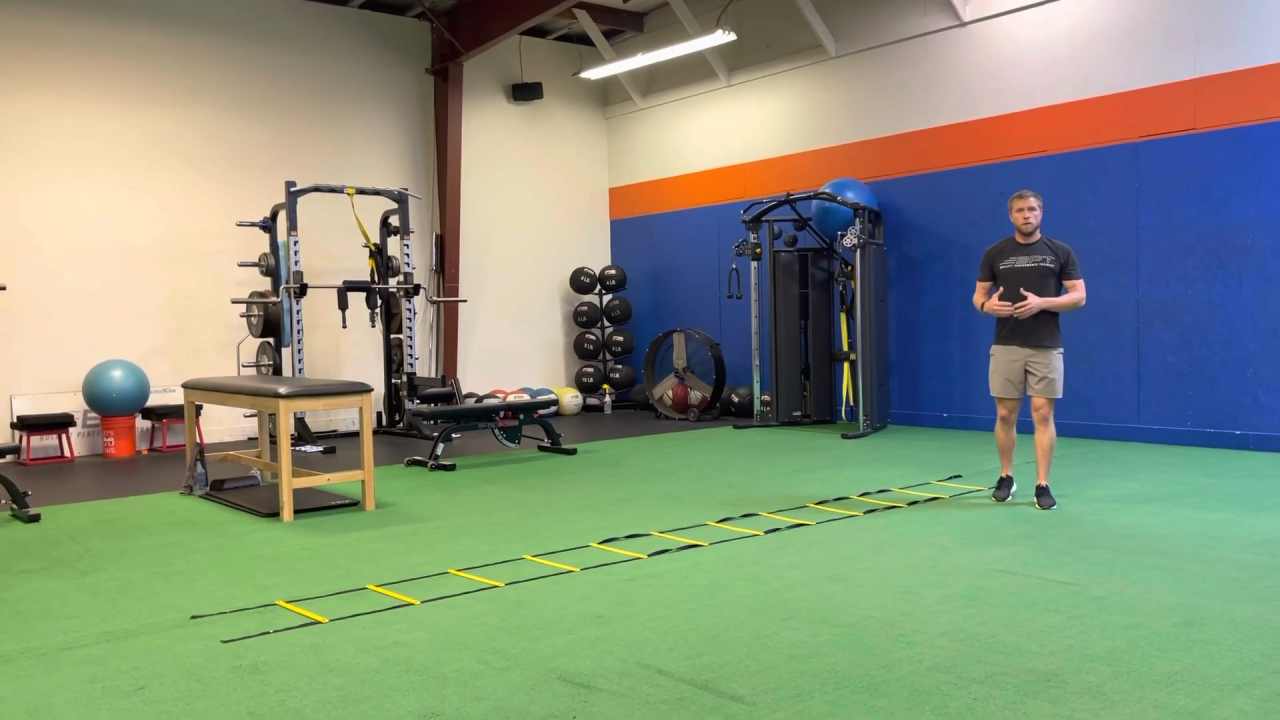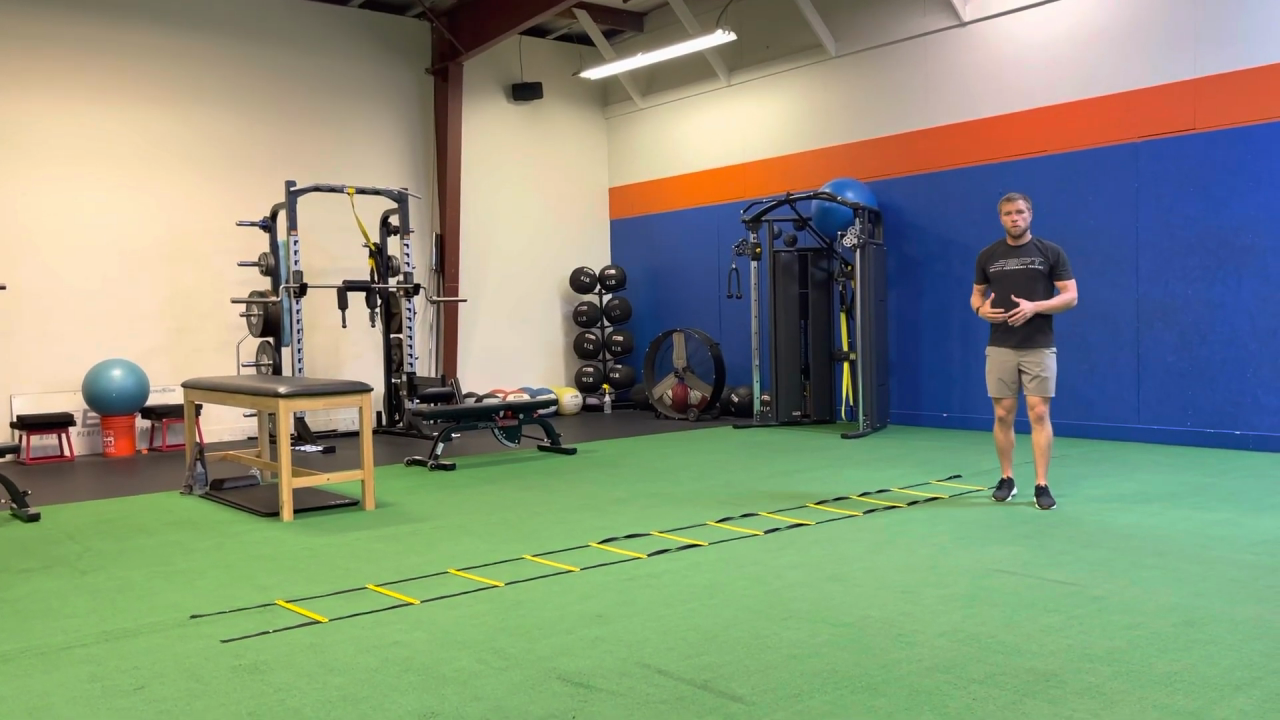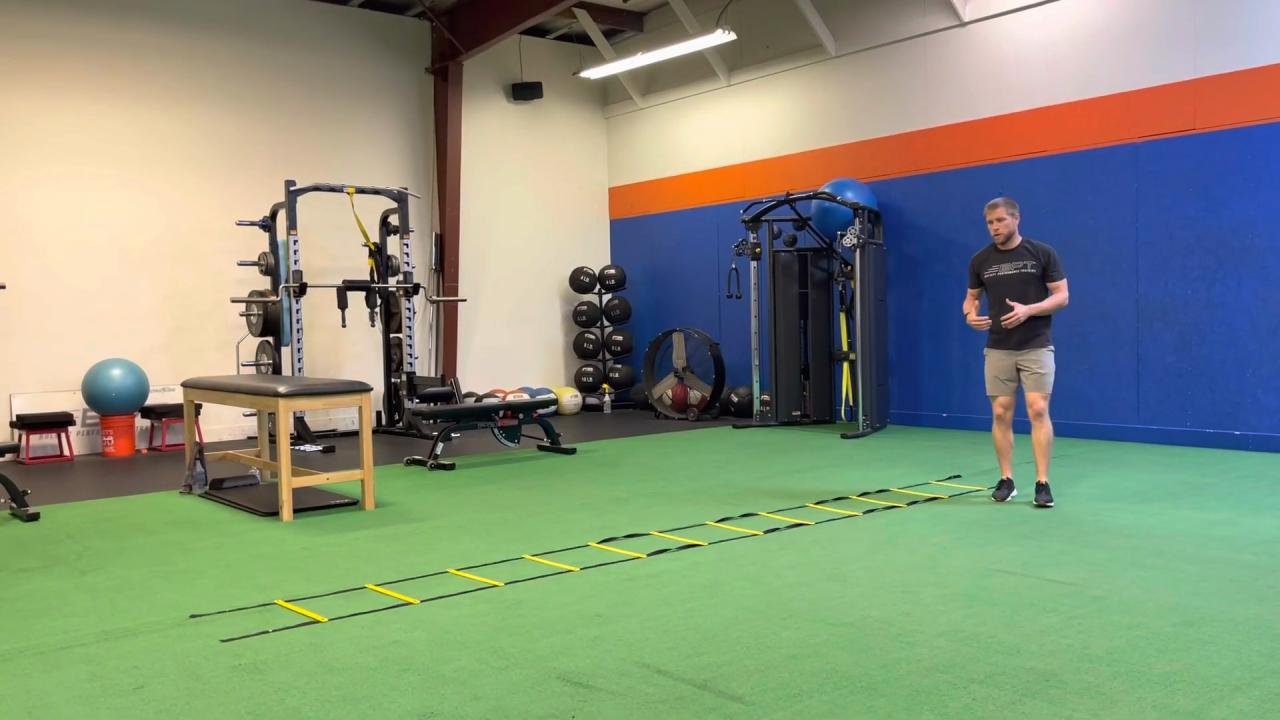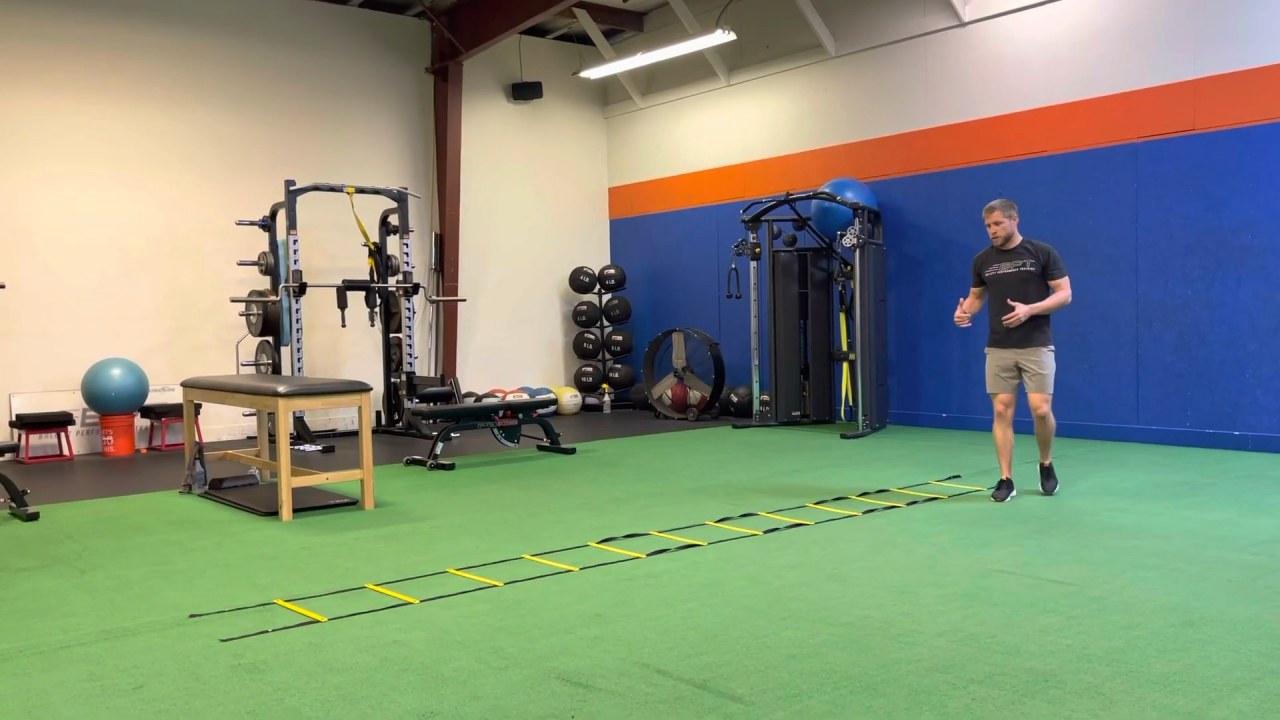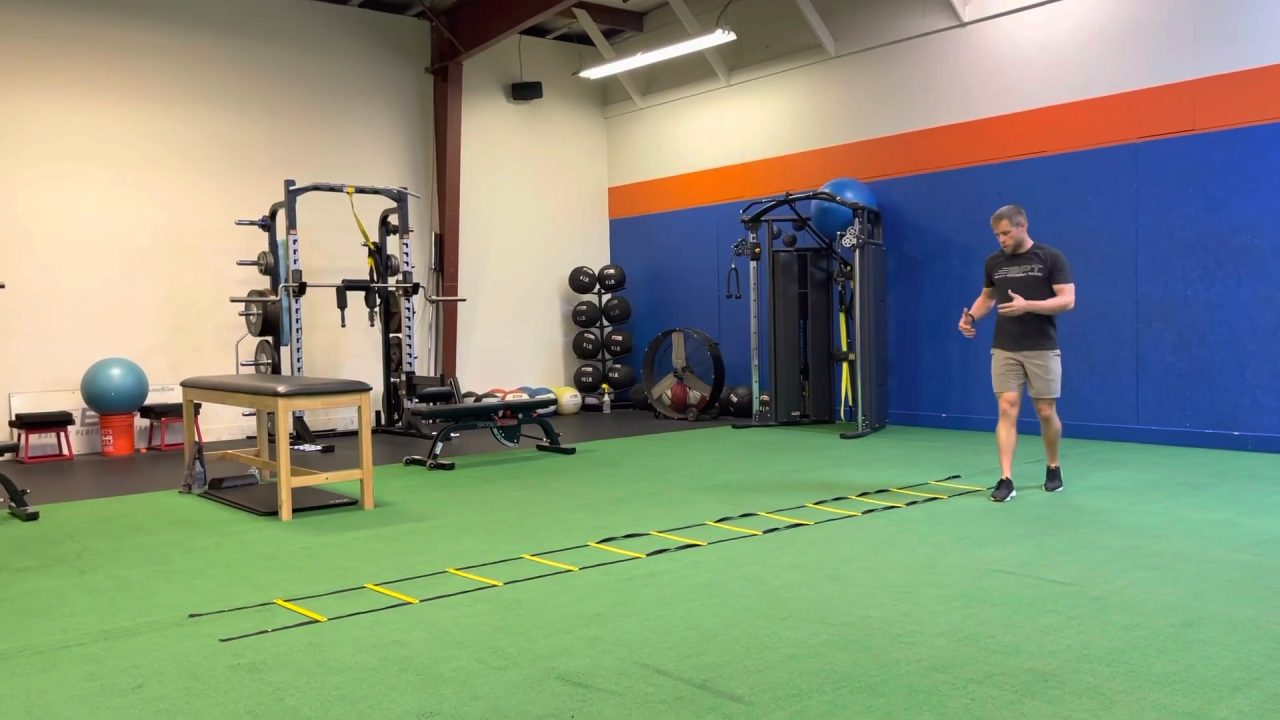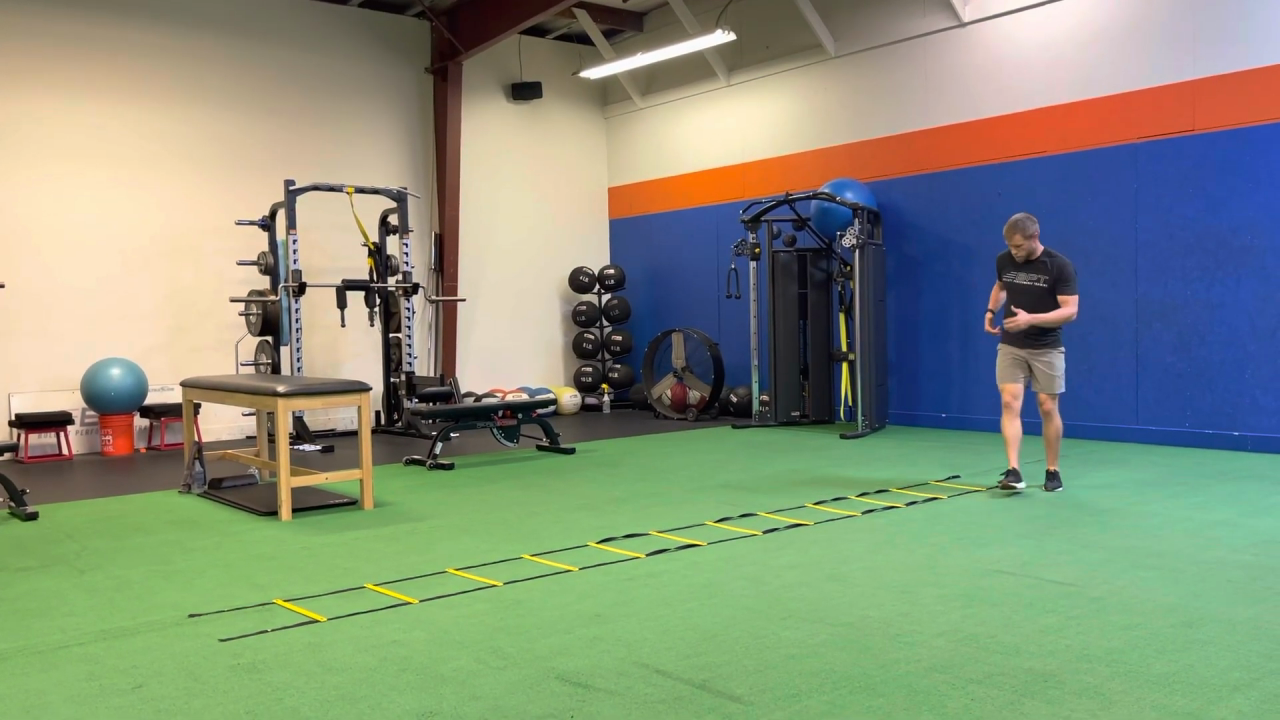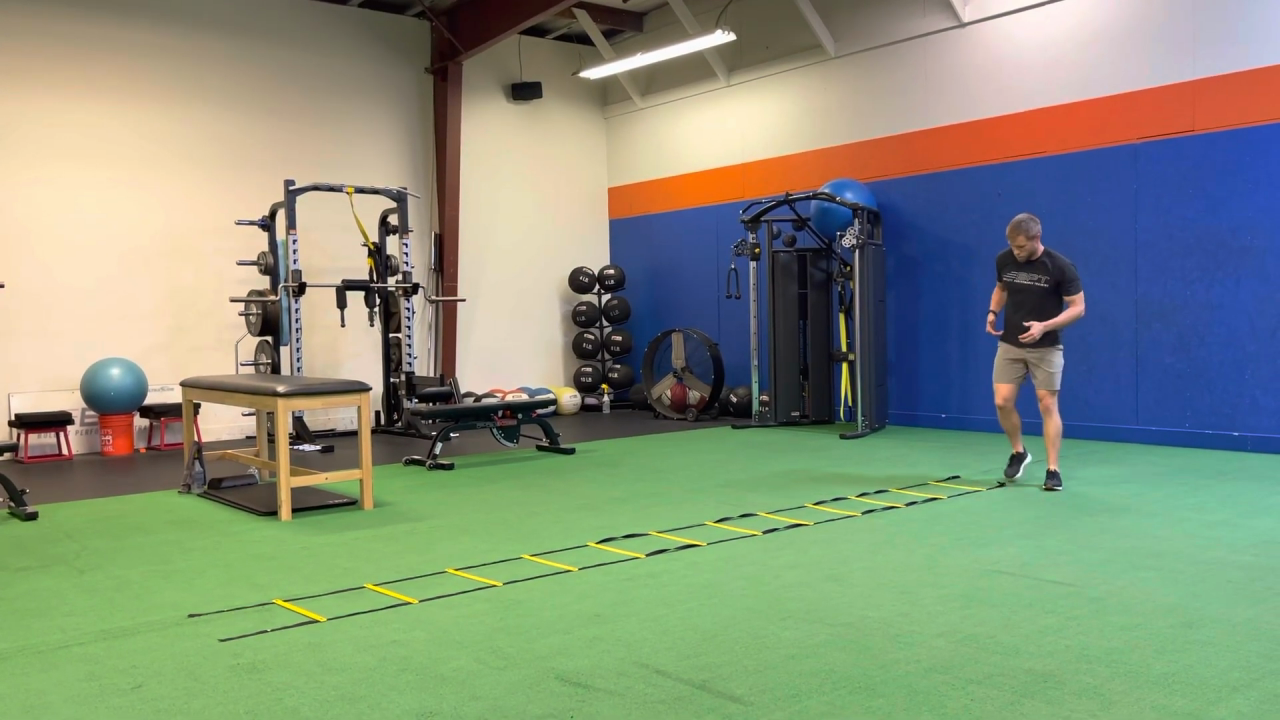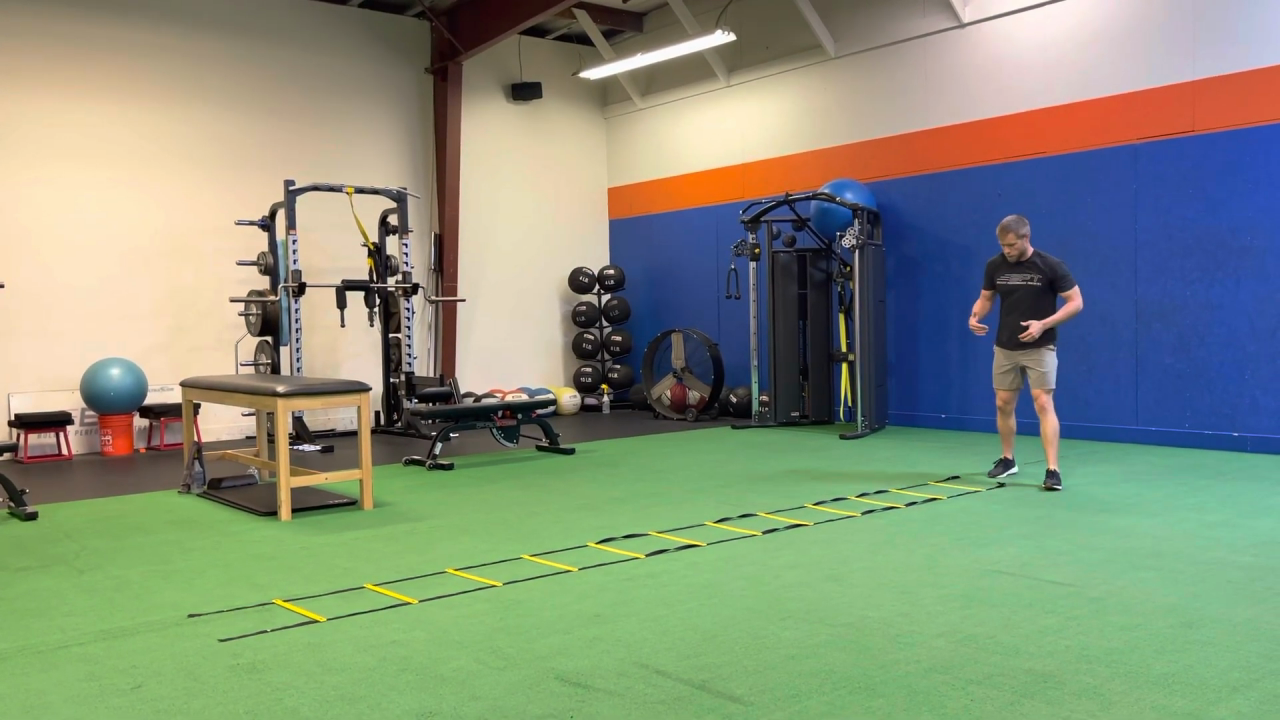
dt=0.2s
person 1, frame 1
left shoulder: (1060, 251)
right shoulder: (994, 253)
left elbow: (1079, 296)
right elbow: (979, 294)
left wrist: (1042, 303)
right wrist: (987, 306)
left hip: (1046, 348)
right hip: (1005, 347)
left knee: (1043, 414)
right knee: (1005, 414)
left ankle: (1042, 485)
right ankle: (1006, 477)
person 1, frame 2
left shoulder: (1051, 252)
right shoulder: (987, 256)
left elbow: (1070, 296)
right elbow: (977, 294)
left wrist: (1034, 307)
right wrist: (981, 309)
left hip: (1039, 348)
right hip: (1000, 348)
left knee: (1039, 414)
right knee: (1003, 414)
left ankle: (1042, 485)
right ankle: (1007, 478)
person 1, frame 3
left shoulder: (1043, 253)
right shoulder: (980, 260)
left elbow: (1062, 295)
right elbow: (973, 297)
left wrist: (1028, 310)
right wrist: (971, 313)
left hip: (1037, 347)
right hip: (998, 349)
left knee: (1038, 410)
right knee: (1001, 413)
left ankle: (1041, 483)
right ankle: (1006, 479)
person 1, frame 4
left shoulder: (1044, 253)
right shoulder: (982, 260)
left elbow: (1064, 294)
right elbow: (976, 296)
left wrist: (1030, 310)
right wrist: (963, 312)
left hip: (1037, 346)
right hip: (999, 348)
left knee: (1041, 409)
right knee: (1002, 411)
left ankle: (1046, 464)
right ankle: (1006, 479)
person 1, frame 5
left shoulder: (1053, 258)
right shoulder: (993, 262)
left elbow: (1067, 300)
right elbow: (987, 296)
left wrist: (1027, 305)
right wrist: (971, 316)
left hip: (1043, 350)
right hip: (1005, 350)
left knee: (1046, 413)
right knee: (1006, 411)
left ankle: (1053, 467)
right ankle: (1006, 480)
person 1, frame 6
left shoulder: (1060, 266)
right shoulder: (1003, 260)
left elbow: (1070, 310)
left wrist: (1031, 319)
right wrist: (991, 311)
left hip: (1047, 348)
right hip: (1011, 346)
left knee: (1048, 408)
right knee: (1010, 404)
left ankle: (1052, 470)
right ankle: (1013, 470)
person 1, frame 7
left shoulder: (1060, 266)
right shoulder: (1003, 260)
left elbow: (1078, 308)
left wrist: (1045, 326)
right wrist: (993, 313)
left hip: (1046, 347)
right hip: (1009, 344)
left knee: (1048, 405)
right knee: (1003, 402)
left ankle: (1053, 470)
right ankle: (1019, 452)
person 1, frame 8
left shoulder: (1052, 266)
right shoulder: (994, 266)
left elbow: (1076, 302)
right elbow: (985, 299)
left wrist: (1044, 324)
right wrist: (975, 316)
left hip: (1040, 347)
right hip: (1005, 347)
left knee: (1044, 404)
right knee: (1004, 404)
left ankle: (1052, 470)
right ankle: (1007, 457)
